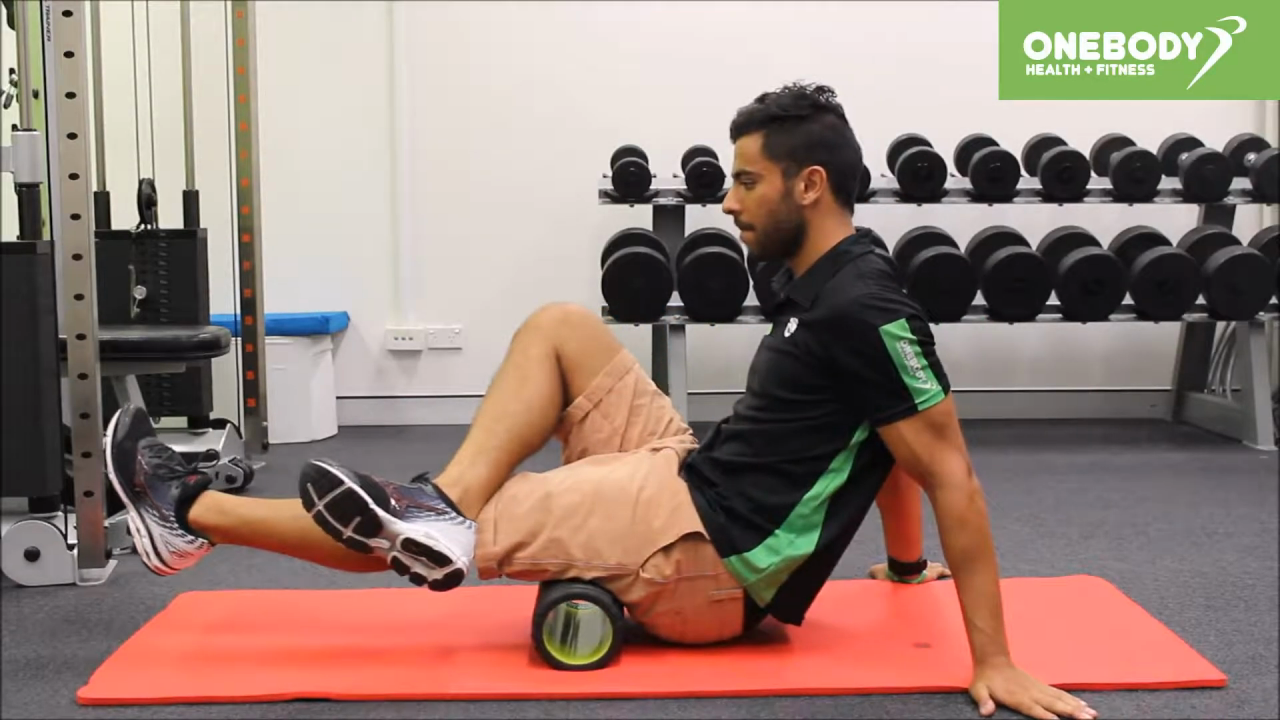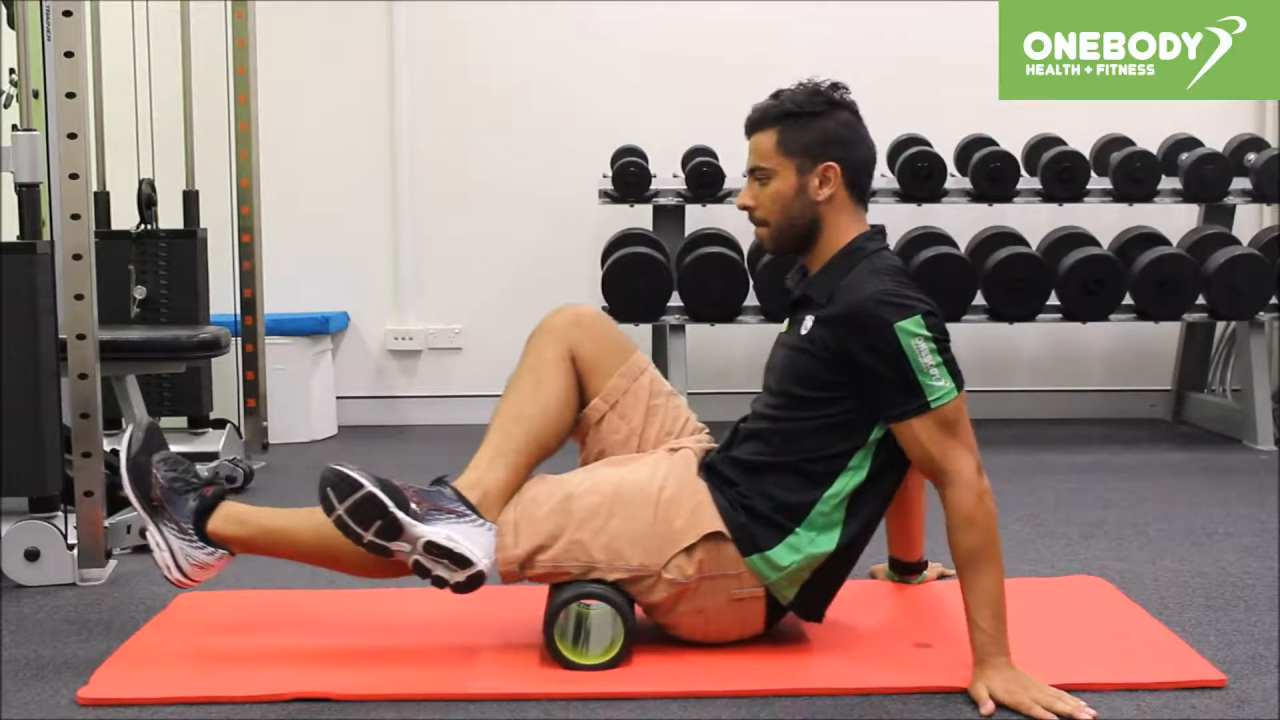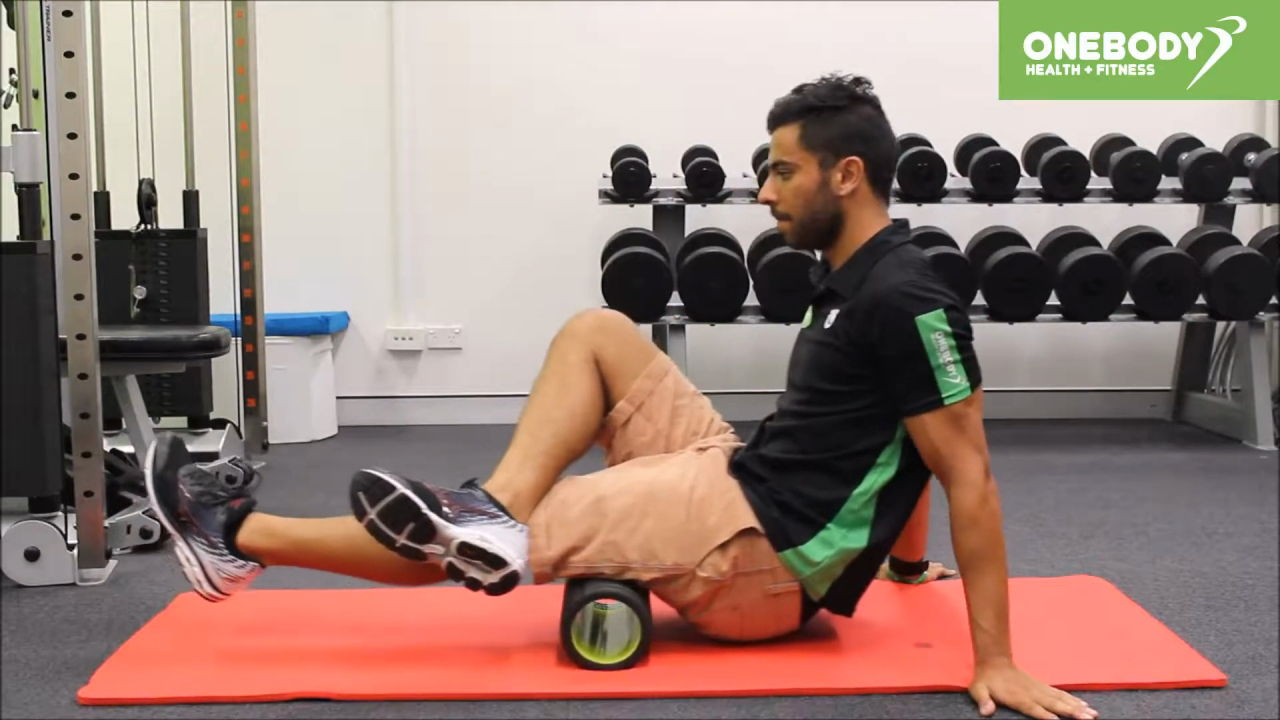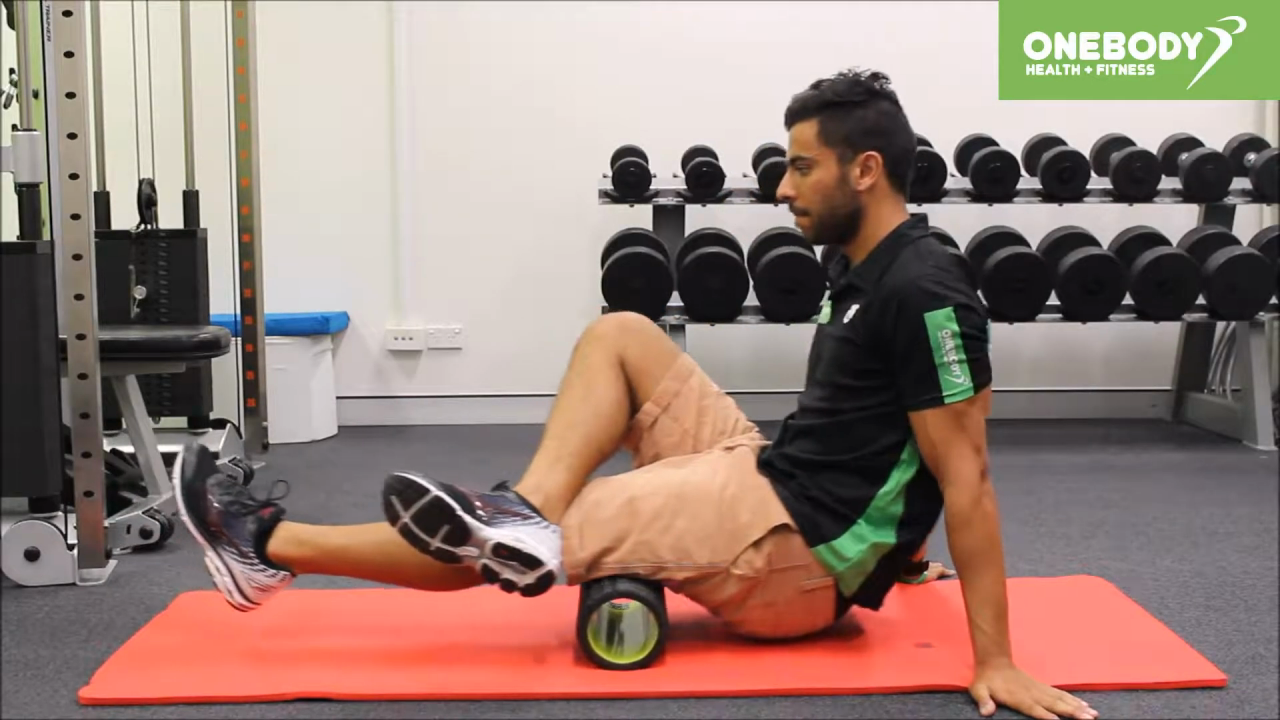
dt=0.2s
person 1, frame 1
left shoulder: (859, 311)
right shoulder: (825, 284)
left elbow: (953, 477)
right elbow: (889, 452)
right wrist: (905, 563)
left hip: (705, 559)
right hip: (697, 484)
left knee: (407, 537)
right knee: (561, 328)
left ankle: (196, 514)
right ankle: (440, 510)
person 1, frame 2
left shoulder: (878, 307)
right shoulder: (836, 283)
left elbow: (963, 478)
right elbow: (896, 447)
right wrist: (906, 562)
left hip: (725, 557)
right hip: (712, 484)
left knee: (435, 543)
right knee: (575, 329)
left ankle: (211, 525)
right ankle: (456, 515)
person 1, frame 3
left shoulder: (901, 298)
right shoulder: (855, 277)
left elbow: (971, 477)
right elbow: (900, 436)
right wrist: (906, 558)
left hip: (759, 554)
right hip: (741, 483)
left knee: (457, 545)
right knee: (596, 334)
left ankle: (243, 537)
right ankle: (487, 517)
person 1, frame 4
left shoulder: (921, 291)
right shoulder: (870, 272)
left elbow: (966, 476)
right elbow: (917, 450)
right wrist: (901, 553)
left hip: (791, 550)
right hip: (768, 482)
left knee: (498, 550)
right knee: (619, 337)
left ankle: (272, 546)
right ankle: (520, 519)
